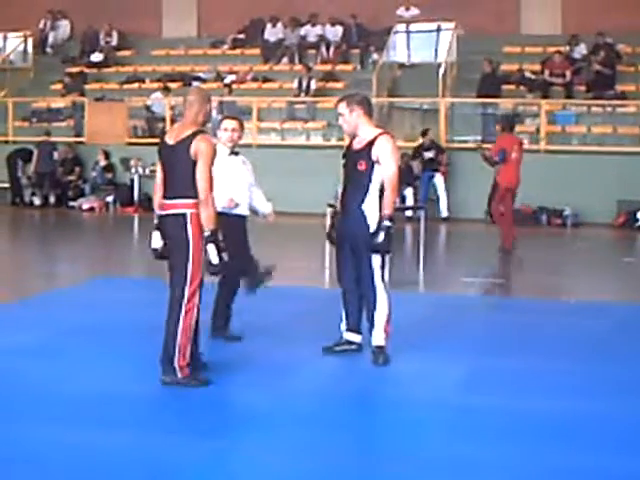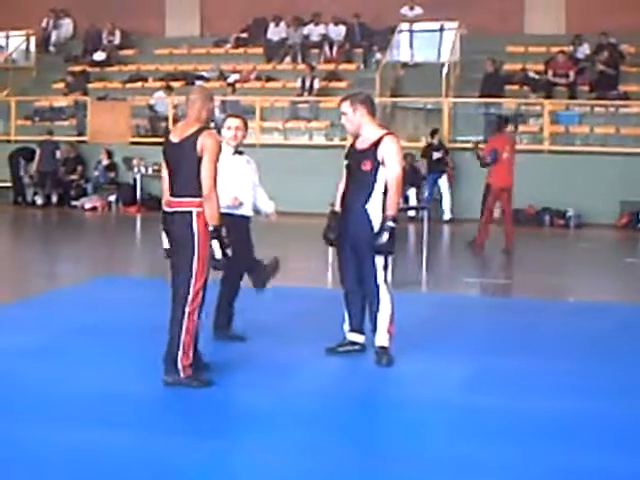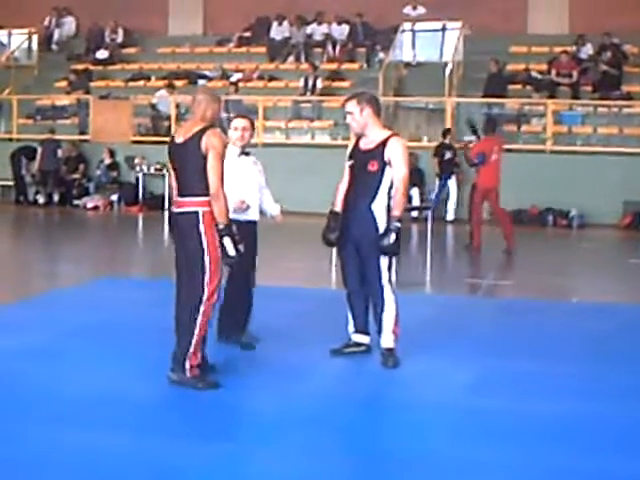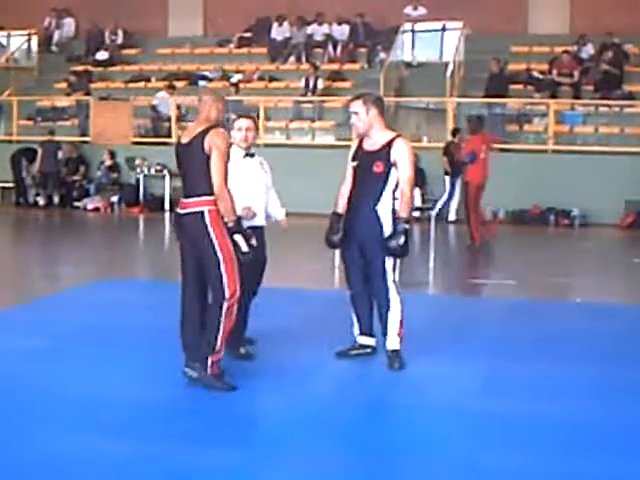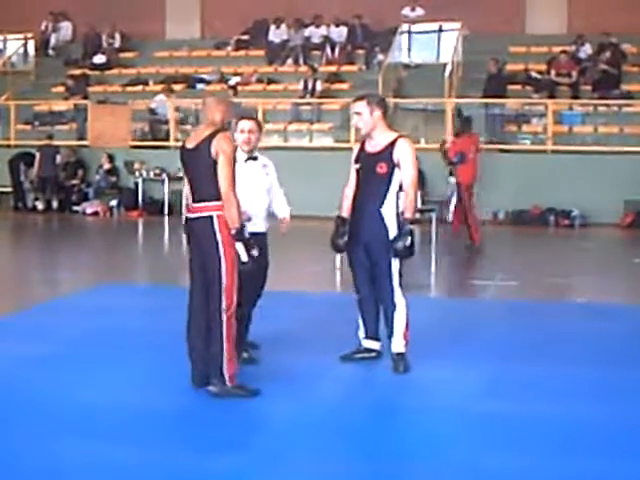
dt=0.2s
person 1, frame 1
left shoulder: (166, 138)
right shoulder: (202, 141)
left elbow: (159, 188)
right elbow: (204, 195)
left wrist: (158, 225)
right wrist: (212, 237)
left hip: (167, 216)
right hip: (187, 218)
left knee: (183, 289)
right knee: (186, 293)
left ankle: (187, 356)
right ankle: (174, 368)
person 1, frame 2
left shoulder: (171, 136)
right shoulder: (207, 138)
left elbow: (166, 188)
right elbow: (208, 191)
right wrist: (216, 232)
left hip: (172, 215)
right hip: (193, 216)
left knee: (181, 290)
right knee: (190, 293)
left ankle: (189, 357)
right ankle: (177, 368)
person 1, frame 3
left shoulder: (176, 136)
right shoulder: (212, 136)
right elbow: (215, 190)
right wrist: (226, 230)
left hip: (179, 214)
right hip: (200, 215)
left knee: (187, 290)
right knee: (205, 291)
left ankle: (192, 358)
right ankle: (184, 367)
person 1, frame 4
left shoulder: (183, 137)
right shoulder: (216, 136)
right elbow: (219, 188)
right wrist: (235, 227)
left hip: (184, 214)
right hip: (205, 215)
left knee: (193, 291)
right knee: (226, 290)
left ankle: (196, 360)
right ankle: (205, 363)
person 1, frame 5
left shoulder: (188, 142)
right shoulder: (222, 139)
right elbow: (227, 193)
right wrist: (239, 234)
left hip: (193, 219)
right hip: (215, 220)
left knee: (200, 296)
right knee: (223, 301)
left ankle: (201, 371)
right ankle: (222, 378)
person 2, frame 1
left shoulder: (383, 143)
right shoulder: (351, 144)
left elbow: (390, 186)
left wrist: (385, 224)
right wrist: (336, 217)
left hip: (368, 225)
right hip: (347, 224)
left knee: (372, 284)
right knee: (348, 282)
left ankle: (379, 343)
right ankle: (351, 336)
person 2, frame 2
left shoulder: (387, 143)
right shoulder: (353, 144)
left elbow: (394, 187)
left wrist: (389, 225)
right wrist: (334, 217)
left hip: (371, 226)
right hip: (348, 224)
left knee: (375, 285)
right knee: (350, 283)
left ankle: (382, 344)
right ankle: (354, 336)
person 2, frame 3
left shoulder: (393, 144)
right shoulder: (355, 145)
left elbow: (400, 188)
left wrist: (394, 226)
right wrist: (334, 217)
left hip: (374, 226)
right hip: (350, 225)
left knee: (380, 286)
right knee: (353, 284)
left ankle: (388, 345)
right ankle: (359, 338)
person 2, frame 4
left shoulder: (398, 146)
right shoulder: (357, 146)
left elbow: (406, 190)
left wrist: (401, 227)
right wrist: (336, 219)
left hip: (379, 228)
right hip: (353, 227)
left knee: (385, 288)
right knee: (357, 285)
left ankle: (393, 346)
right ankle: (364, 340)
person 2, frame 5
left shoulder: (401, 146)
right shoulder: (359, 148)
left elbow: (410, 190)
left wrist: (407, 228)
right wrist: (341, 223)
left hip: (385, 230)
right hip: (358, 229)
left knee: (390, 290)
right knee: (364, 289)
left ankle: (398, 349)
right ankle: (369, 343)
person 3, frame 1
left shoulder: (244, 163)
left elbow: (252, 190)
left wrist: (265, 208)
right wrist: (222, 201)
left hip: (238, 220)
right hip: (219, 218)
left knee: (231, 274)
left ankle: (220, 325)
person 3, frame 2
left shoulder: (248, 162)
left elbow: (256, 190)
left wrist: (268, 208)
right wrist: (225, 199)
left hip: (241, 220)
right hip: (222, 218)
left knee: (234, 274)
left ankle: (222, 326)
person 3, frame 3
left shoulder: (254, 163)
right shoulder: (220, 158)
left elbow: (262, 191)
left wrist: (274, 210)
right wrist: (232, 203)
left hip: (249, 225)
right hip: (229, 224)
left knee: (240, 277)
right knee: (242, 275)
left ankle: (228, 328)
right ankle: (235, 329)
person 3, frame 4
left shoulder: (261, 163)
right shoulder: (224, 160)
left elbow: (269, 193)
left wrist: (279, 214)
right wrist: (238, 209)
left hip: (256, 230)
left knee: (251, 284)
right knee: (240, 285)
left ankle: (235, 332)
right ankle: (234, 340)
person 3, frame 5
left shoulder: (266, 164)
left elbow: (275, 193)
left wrist: (283, 213)
left hip: (258, 235)
left knee: (254, 288)
right knee: (239, 290)
left ankle: (239, 336)
right ankle: (235, 345)
person 4, frame 1
left shoulder: (502, 140)
right shoulder: (518, 141)
left elbow: (493, 162)
left wrist: (483, 154)
left hip: (502, 180)
right hip: (514, 180)
left knee: (494, 207)
right knee: (508, 211)
left ankle: (507, 242)
right ankle: (507, 244)
person 4, frame 2
left shoulder: (493, 141)
right shoulder: (511, 139)
left elbow: (484, 163)
left wrist: (477, 152)
left hip: (494, 181)
right hip: (507, 182)
left knee: (487, 211)
right knee: (508, 212)
left ankle: (479, 242)
right ankle: (509, 245)
person 4, frame 3
left shoulder: (481, 143)
right shoulder: (498, 141)
left elbow: (471, 162)
left wrist: (466, 151)
left hip: (481, 182)
right hip: (494, 182)
left knee: (475, 212)
right knee: (498, 211)
left ankle: (475, 243)
right ankle: (510, 243)
person 4, frame 4
left shoulder: (471, 141)
right shoulder: (486, 138)
left elbow: (464, 160)
left hip: (471, 179)
right hip: (482, 178)
left knee: (471, 209)
right knee: (475, 207)
left ankle: (476, 241)
right ankle: (483, 232)
person 4, frame 5
left shoulder: (459, 142)
right shoulder: (474, 139)
left elbow: (450, 161)
left wrist: (443, 149)
left hip: (463, 179)
right hip: (470, 178)
left knee: (467, 209)
right knee: (460, 207)
left ankle: (476, 241)
